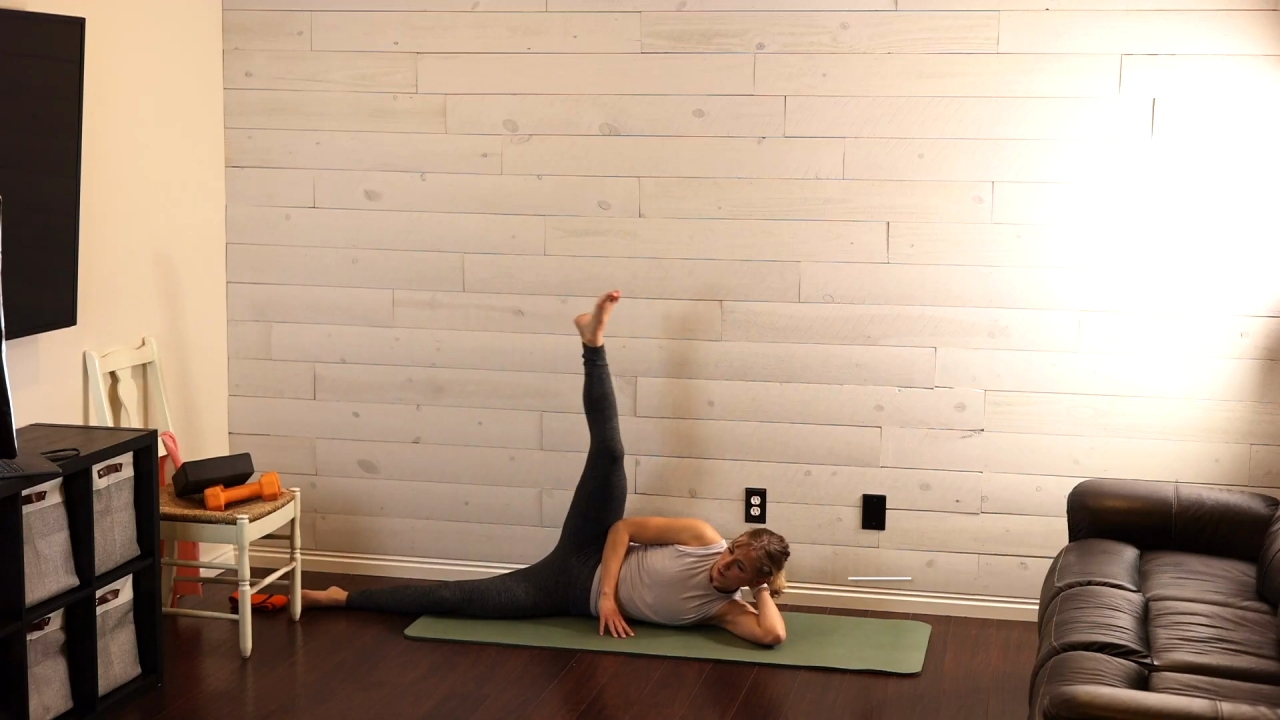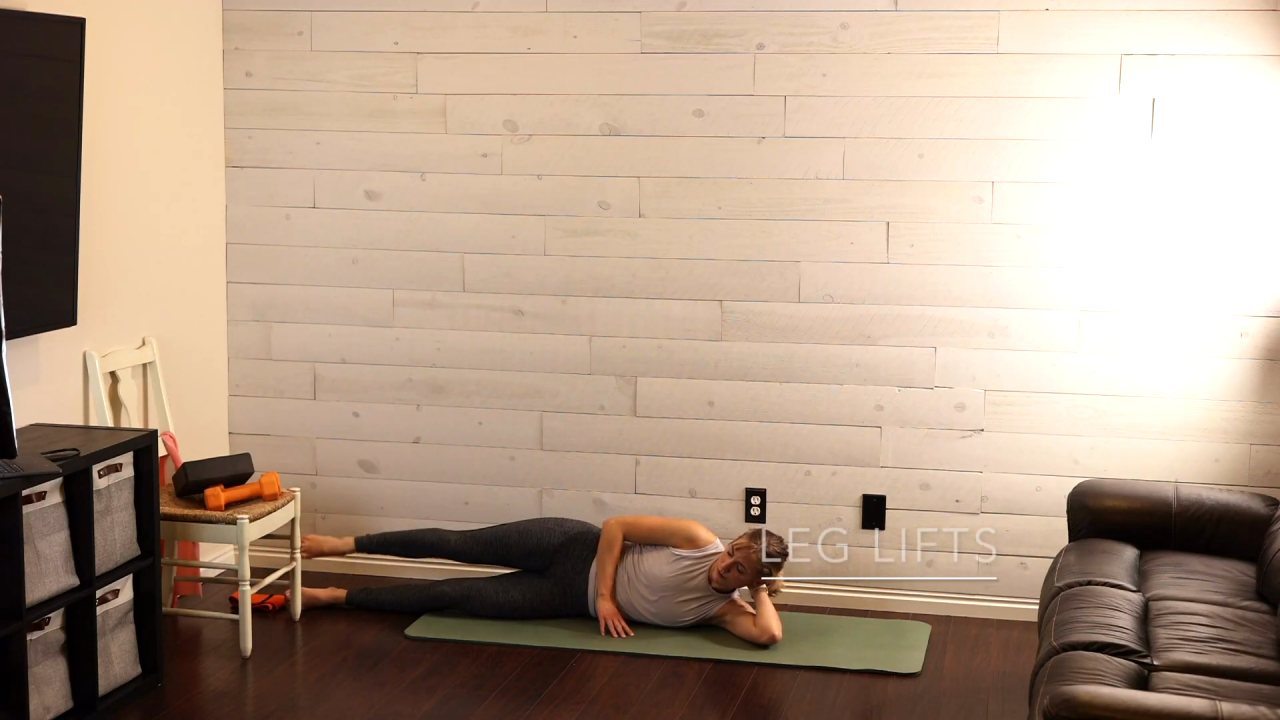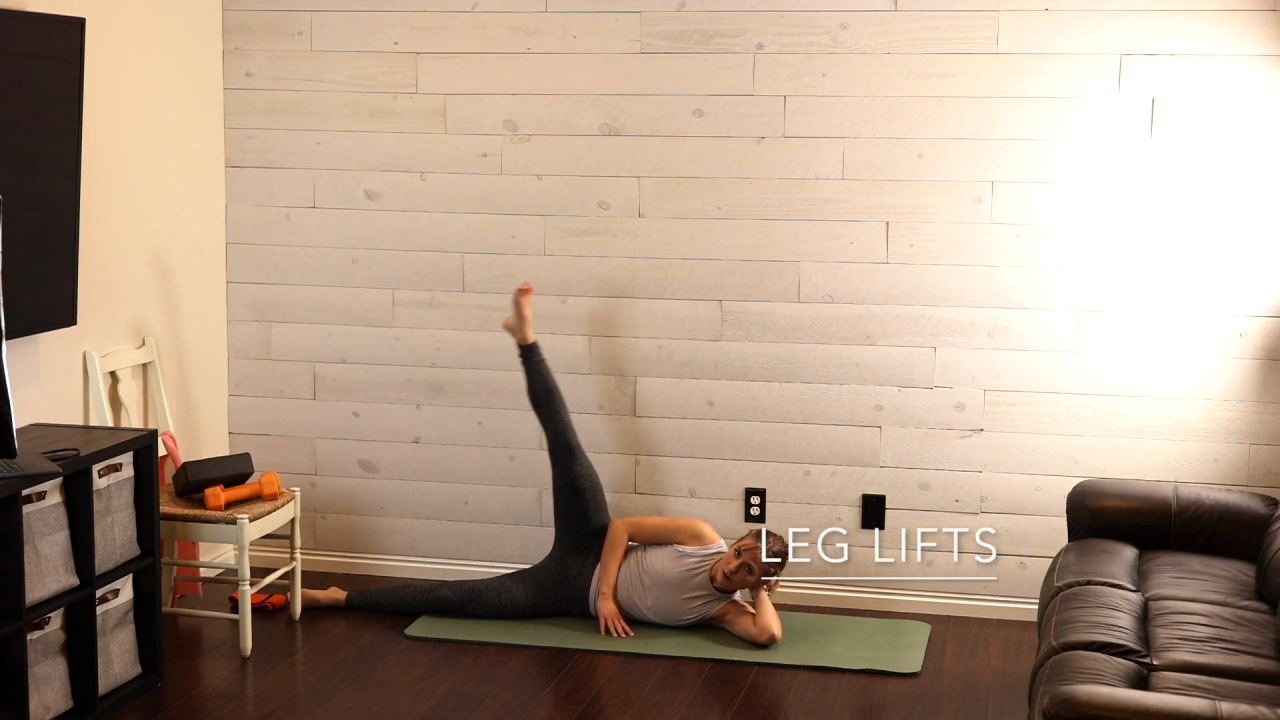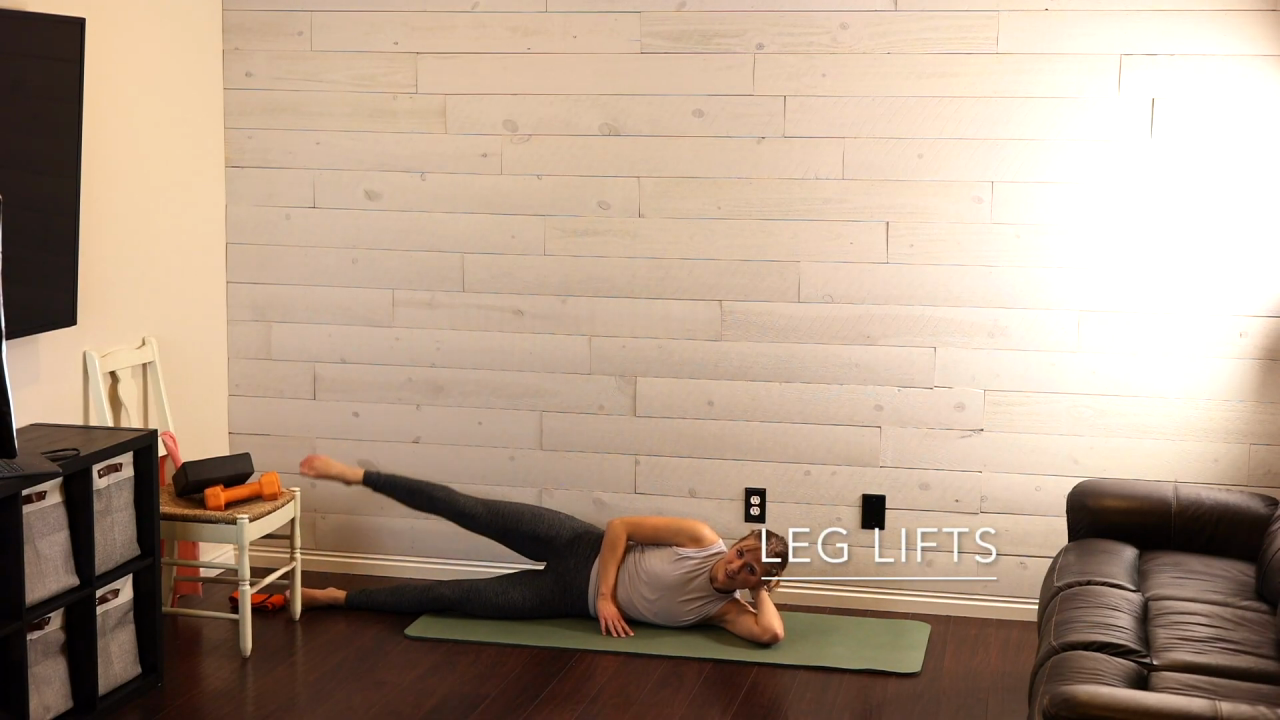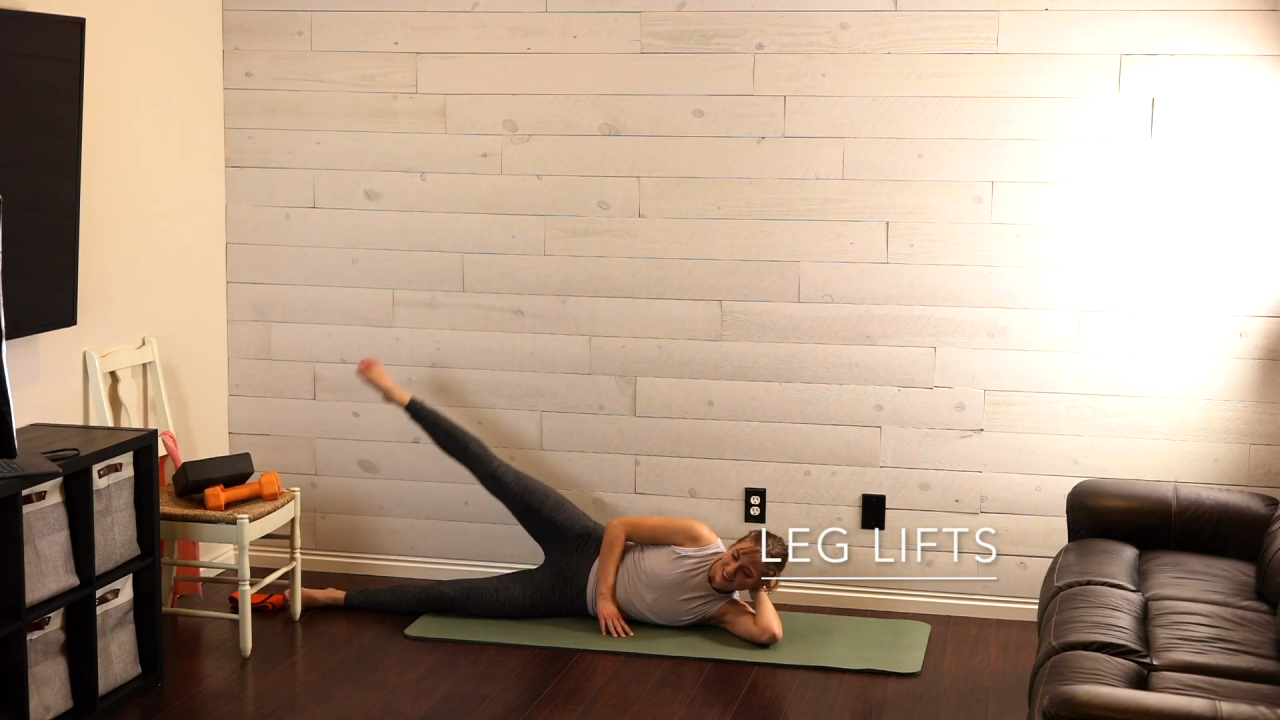
dt=1s
person 1, frame 1
left shoulder: (724, 607)
right shoulder: (703, 538)
left elbow: (772, 635)
right elbow: (623, 528)
left wrist: (764, 591)
right wrist: (609, 593)
left hip: (579, 598)
right hip: (589, 557)
left knee: (455, 598)
right knee: (608, 449)
left ankle: (341, 599)
person 1, frame 2
left shoulder: (723, 609)
right shoulder: (698, 539)
left elbow: (769, 634)
right elbow: (615, 526)
left wrist: (762, 588)
right wrist: (606, 593)
left hip: (573, 599)
right hip: (575, 550)
left knee: (452, 594)
right knee: (457, 544)
left ankle: (336, 596)
right ankle: (347, 544)
person 1, frame 3
left shoulder: (723, 608)
right shoulder: (702, 537)
right elbow: (621, 527)
left wrist: (759, 589)
right wrist: (606, 593)
left hip: (577, 598)
right hip: (588, 556)
left knee: (454, 598)
right knee: (567, 446)
left ankle: (339, 599)
right ankle: (526, 337)
person 1, frame 4
left shoulder: (722, 608)
right shoulder: (701, 539)
left elbow: (771, 631)
right elbow: (619, 526)
left wrist: (760, 580)
right wrist: (607, 590)
left hip: (574, 601)
right hip: (579, 549)
left knee: (450, 597)
right knee: (467, 510)
left ankle: (336, 596)
right ankle: (355, 475)
person 1, frame 5
left shoulder: (727, 611)
right shoulder: (702, 539)
left elbow: (770, 632)
right elbow: (619, 528)
left wrist: (761, 592)
right wrist: (606, 595)
left hip: (576, 598)
right hip: (584, 556)
left knee: (455, 596)
right knee: (493, 474)
left ankle: (334, 598)
right ankle: (398, 396)
